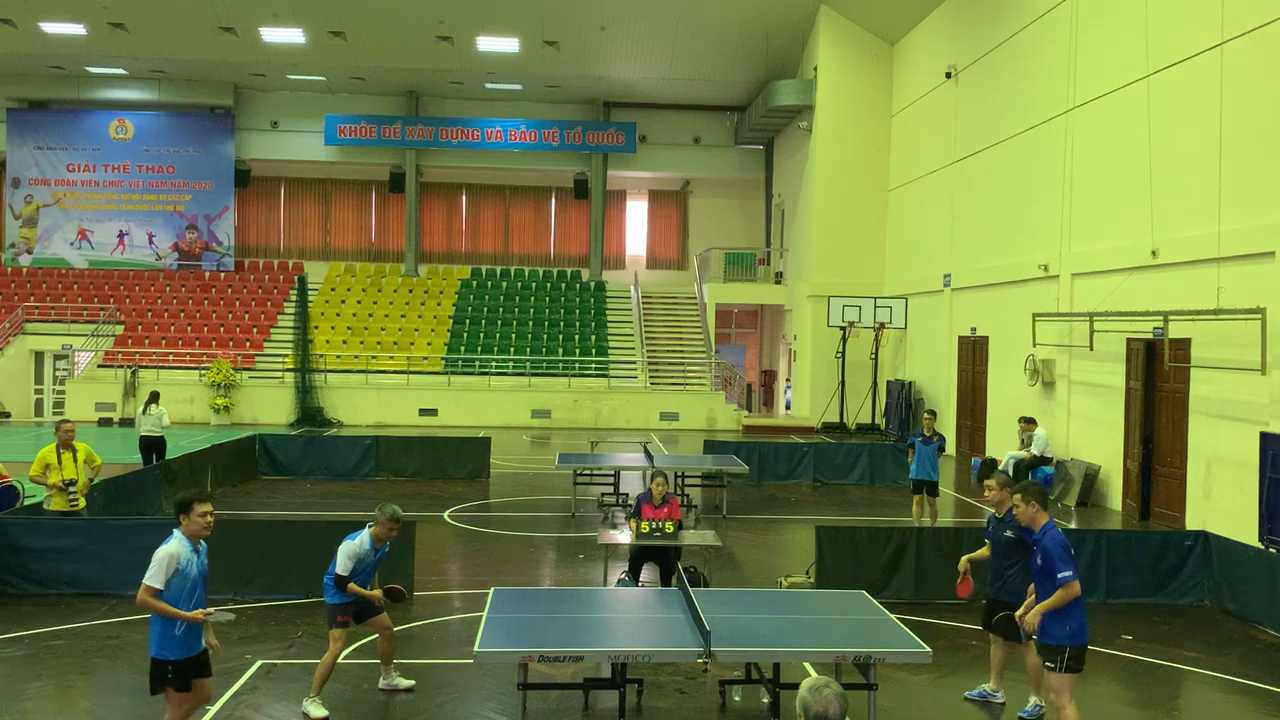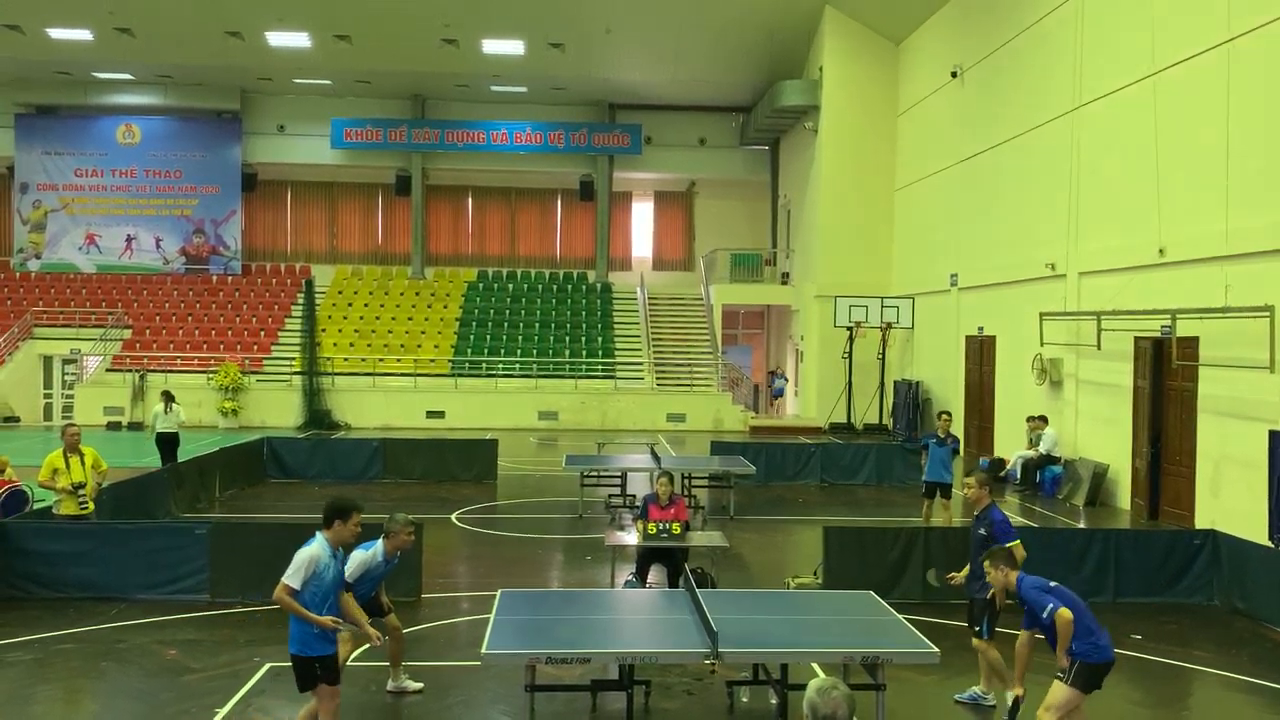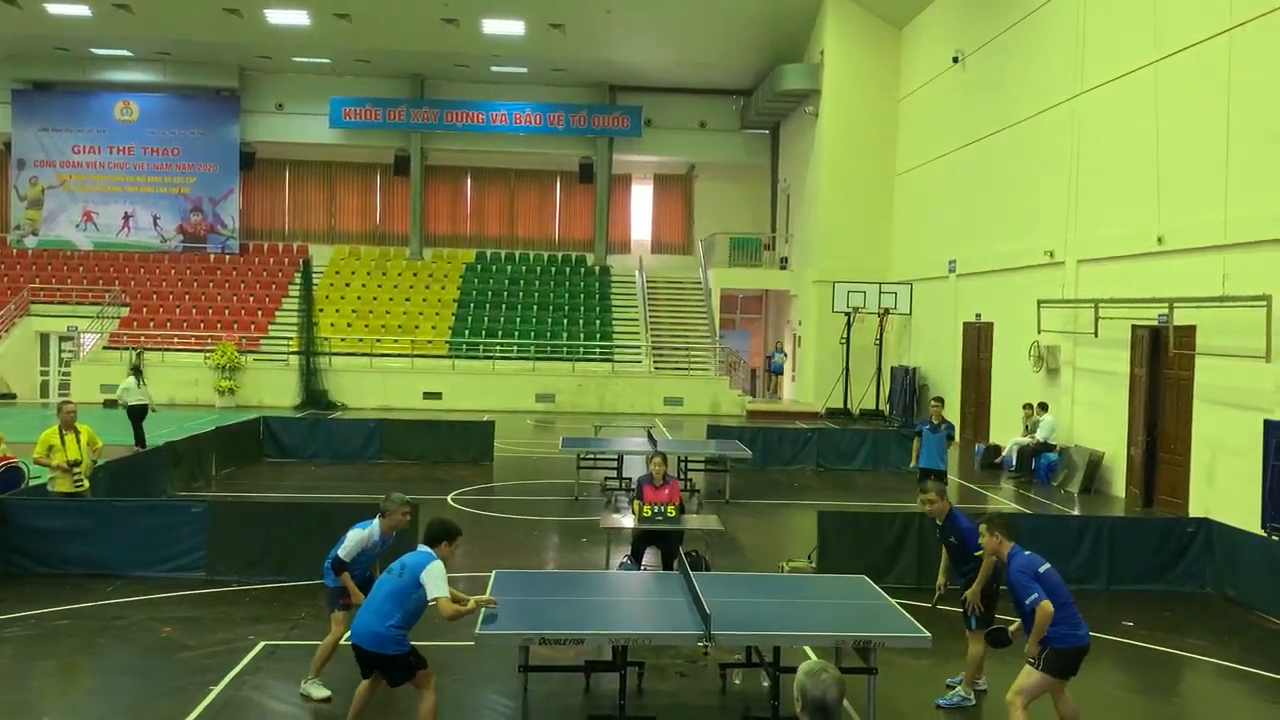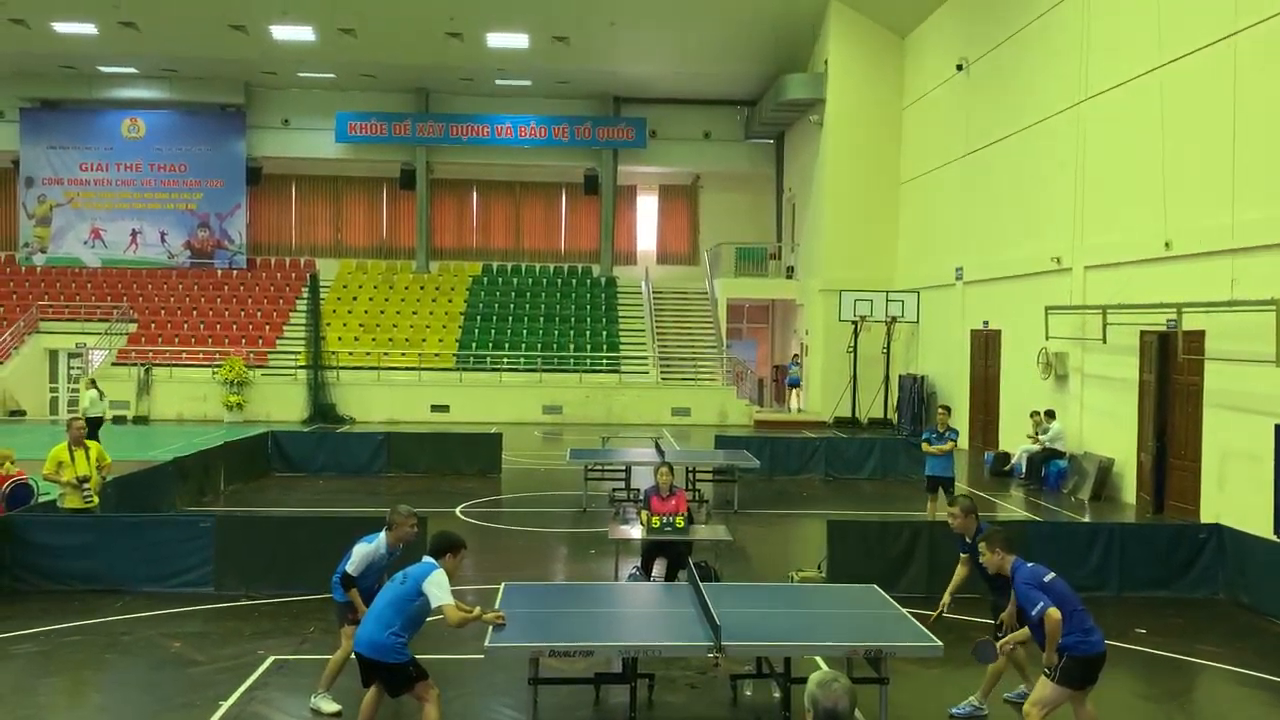
dt=1s
person 1, frame 1
left shoulder: (1021, 520)
right shoulder: (992, 519)
right wrist: (968, 558)
left hip: (1017, 594)
right hip: (997, 592)
left knee: (1025, 644)
right knee: (997, 638)
left ankle: (1036, 699)
right ankle: (994, 688)
person 1, frame 2
left shoulder: (996, 519)
right shoulder: (978, 517)
left elbow: (1020, 554)
right wrist: (964, 574)
left hip: (989, 592)
right hip: (976, 589)
left knee: (981, 643)
right knee: (982, 642)
left ankle: (1012, 690)
right ankle: (984, 691)
person 1, frame 3
left shoulder: (962, 525)
right shoulder: (939, 519)
left elbow: (989, 557)
left wrist: (976, 589)
right wrist: (942, 574)
left hip: (981, 584)
right hip: (968, 581)
left knee: (975, 635)
right knee: (974, 632)
left ankle: (965, 692)
right ankle: (976, 678)
person 1, frame 4
right shoulder: (964, 536)
right elbow: (964, 565)
left wrist: (1011, 610)
right wrist: (949, 593)
left hip: (1013, 597)
right hip: (999, 595)
left ankle: (979, 702)
right ankle: (1029, 688)
person 2, frame 1
left shoulder: (201, 548)
right shoulder: (169, 551)
right elbow: (143, 598)
left wrist: (208, 630)
right wrist: (186, 615)
left hip: (194, 643)
right hip: (170, 647)
left knee: (203, 696)
person 2, frame 2
left shoulder: (337, 554)
right shoulder: (310, 553)
right elbow: (280, 596)
left wrist: (366, 627)
right wrist: (315, 619)
left hip: (325, 642)
right hip: (310, 644)
left knee: (322, 701)
person 2, frame 3
left shoulder: (411, 558)
right shoulder: (433, 564)
left elbow: (440, 591)
right elbow: (448, 612)
left wrist: (472, 600)
right wrist: (470, 609)
left hip: (359, 633)
right hip: (385, 639)
left knee: (375, 677)
right knee: (427, 685)
person 2, frame 4
left shoulder: (416, 570)
right shoulder: (435, 573)
left elbow: (448, 602)
right elbow: (454, 619)
left wrist: (483, 617)
right wrist: (475, 616)
left hip: (363, 642)
right hip: (387, 647)
left knee: (379, 686)
right knee: (430, 696)
person 3, frame 1
left shoulder: (384, 542)
right shoulder: (352, 545)
right elbow: (340, 581)
left wrist: (375, 590)
right wrist: (369, 594)
left hip: (363, 594)
right hip: (339, 596)
left knee: (387, 629)
right knee: (337, 647)
left ankle: (388, 678)
right ankle: (311, 700)
person 3, frame 2
left shoulder: (394, 553)
right shoulder: (365, 554)
left wrist: (381, 596)
left hip: (367, 596)
left knee: (396, 629)
right knee: (346, 649)
left ankle: (397, 680)
person 3, frame 3
left shoulder: (389, 533)
right shoulder: (362, 533)
right elbow: (338, 565)
left wrist: (375, 581)
right wrist: (355, 593)
left hip: (361, 576)
right hip: (338, 579)
right knee: (339, 630)
right ankle: (310, 681)
person 3, frame 4
left shoulder: (396, 545)
right shoulder: (368, 547)
right elbow: (347, 580)
right wrist: (361, 609)
left hip: (369, 591)
right hip: (347, 594)
right knee: (349, 645)
right ankle: (320, 696)
person 4, frame 1
left shoulder: (1052, 540)
right shoulder: (1043, 538)
left elbow: (1073, 588)
left wrist: (1038, 611)
right wrist: (1026, 606)
left hip: (1065, 634)
right hip: (1055, 632)
left knee: (1060, 699)
right knee: (1060, 696)
person 4, frame 2
left shoulder: (1029, 589)
right shoulder: (1028, 587)
left elbow: (1065, 617)
right elbow: (1024, 643)
left wrist: (1061, 653)
right wrist: (1018, 685)
left hip: (1088, 654)
right hip: (1098, 651)
right knee: (1069, 706)
person 4, frame 3
left shoulder: (1017, 569)
right shoulder: (1025, 559)
left elbow: (1046, 609)
left wrist: (1032, 643)
right wrist: (1018, 627)
left hip: (1060, 644)
right hip: (1075, 639)
left knee: (1015, 701)
right knee: (1057, 689)
person 4, frame 4
left shoulder: (1022, 581)
right shoulder: (1032, 570)
left elbow: (1054, 617)
left wrist: (1050, 654)
right wrist: (1012, 638)
left hip: (1076, 652)
right hip: (1093, 647)
right knee: (1079, 702)
